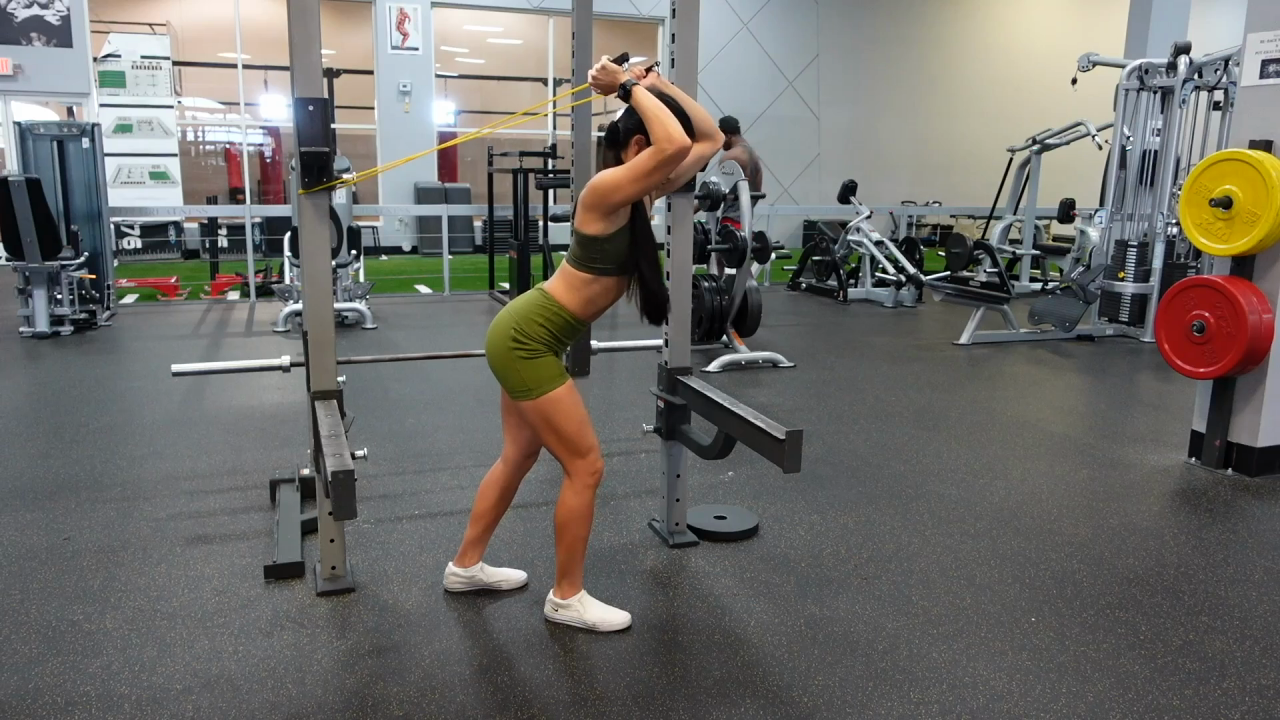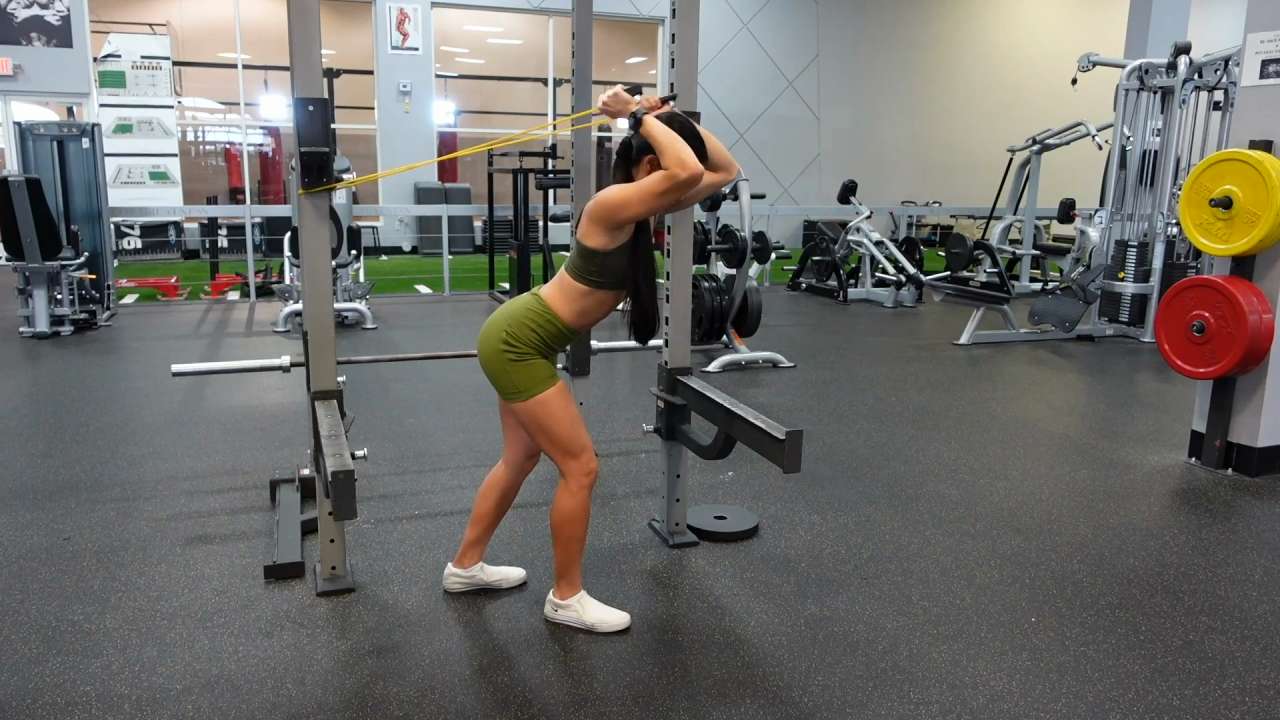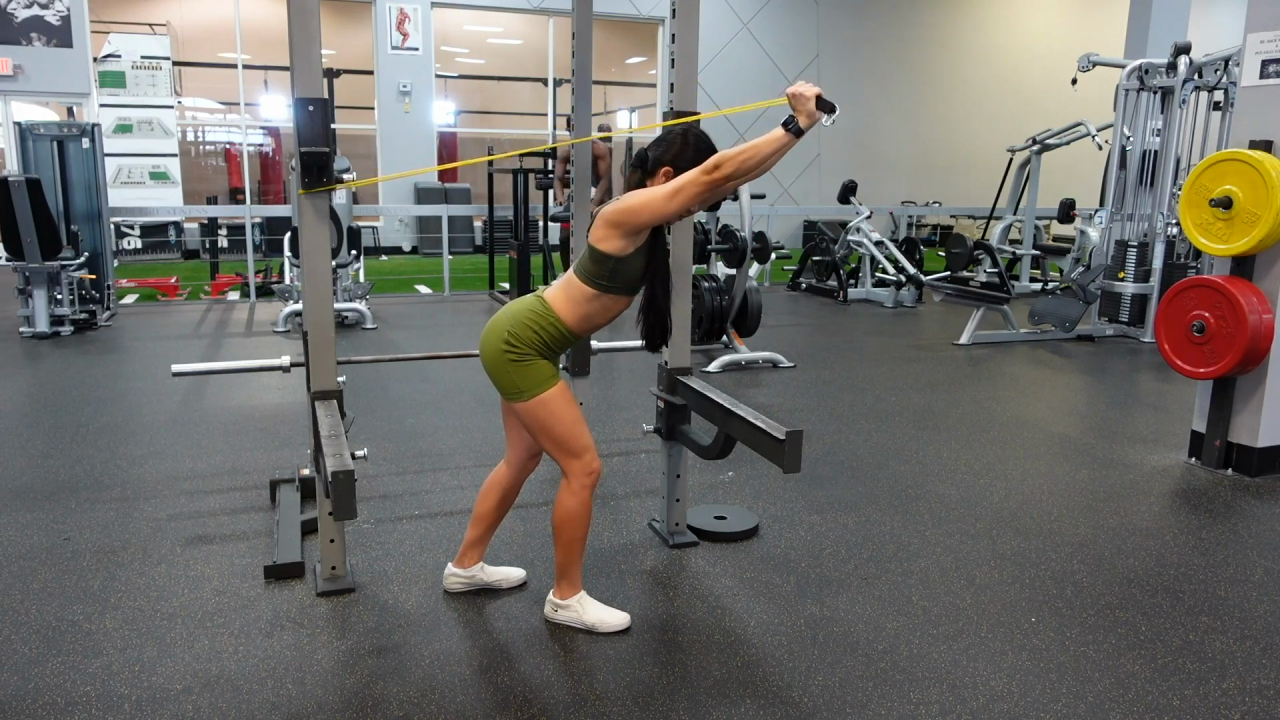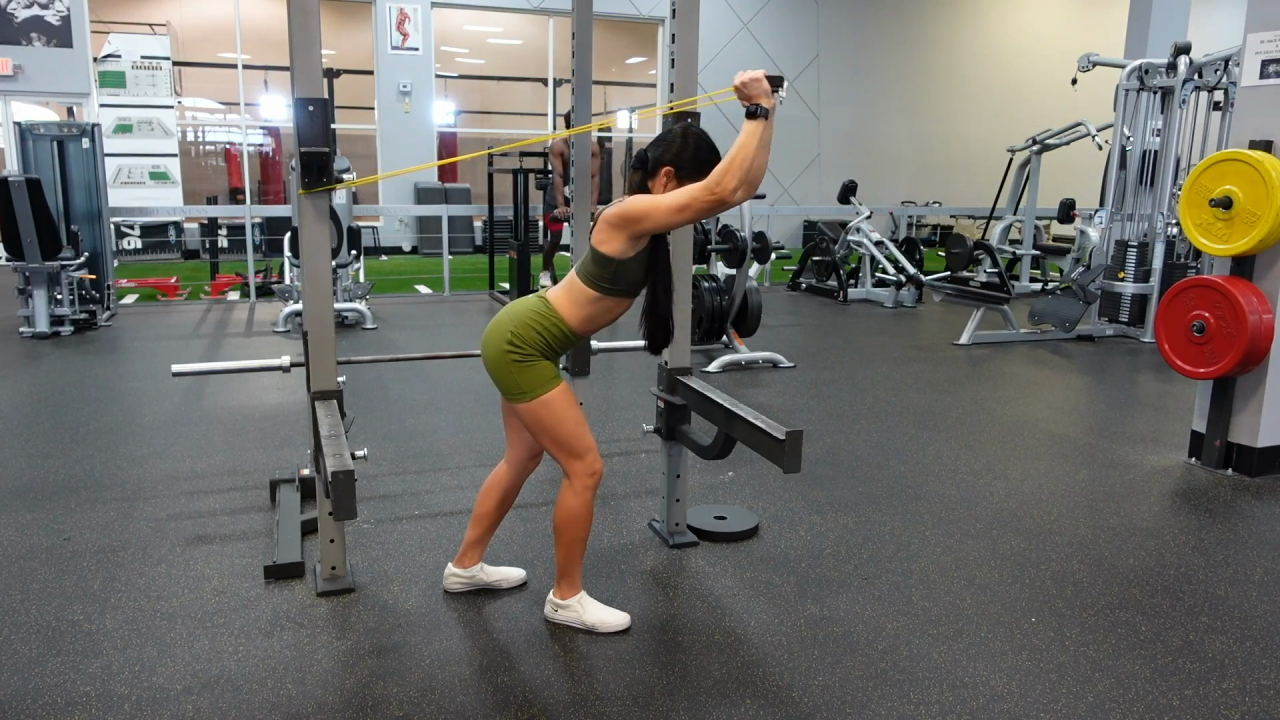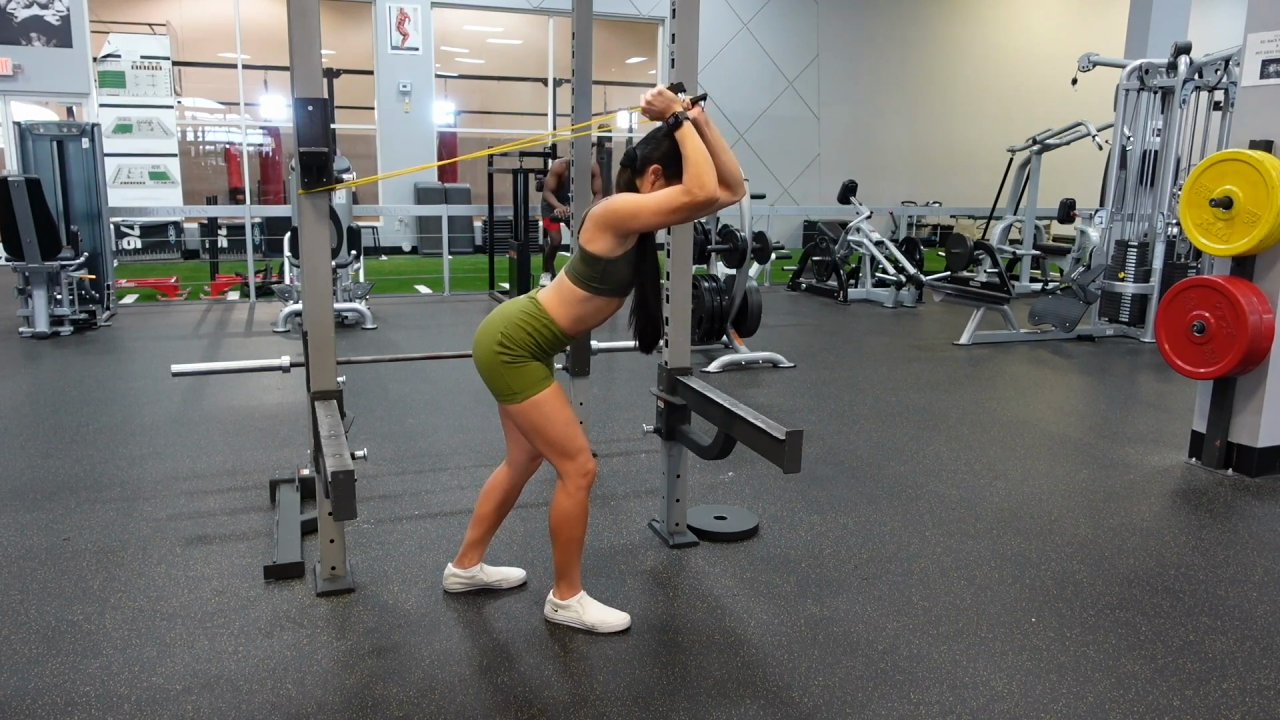
dt=1s
person 1, frame 1
left shoulder: (641, 193)
right shoulder: (606, 190)
left elbow: (710, 140)
right elbow: (676, 145)
left wrist: (655, 84)
right wrist: (630, 87)
left hip: (525, 334)
right hip: (526, 340)
left knee: (518, 457)
right knee: (585, 466)
left ankle: (466, 566)
right ankle: (566, 597)
person 1, frame 2
left shoulder: (644, 210)
right shoulder: (612, 205)
left elbow: (724, 170)
right elbow: (687, 172)
left wrist: (651, 115)
right wrist: (639, 117)
left hip: (518, 336)
right hip: (518, 343)
left knee: (520, 459)
right knee: (580, 467)
left ankle: (465, 566)
right ankle: (566, 597)
person 1, frame 3
left shoulder: (650, 211)
right shoulder: (628, 213)
left elbow: (735, 175)
right elbow: (719, 172)
left wrist: (793, 128)
right wrist: (794, 124)
left hip: (522, 336)
right hip: (520, 343)
left knee: (523, 458)
right knee: (582, 467)
left ankle: (465, 566)
right ankle: (566, 597)
person 1, frame 4
left shoulder: (652, 212)
right shoulder: (630, 215)
left elbow: (740, 186)
right elbow: (719, 192)
left wrist: (763, 115)
right wrist: (758, 111)
left hip: (522, 337)
right hip: (521, 344)
left knee: (523, 459)
right knee: (584, 468)
left ankle: (465, 566)
right ankle: (566, 598)
person 1, frame 5
left shoulder: (640, 213)
right shoulder: (617, 211)
left elbow: (731, 190)
right elbow: (703, 193)
left wrist: (698, 120)
right wrist: (680, 120)
left hip: (516, 339)
right hip: (513, 344)
left knee: (524, 460)
right knee: (578, 468)
left ankle: (465, 566)
right ankle: (566, 597)
